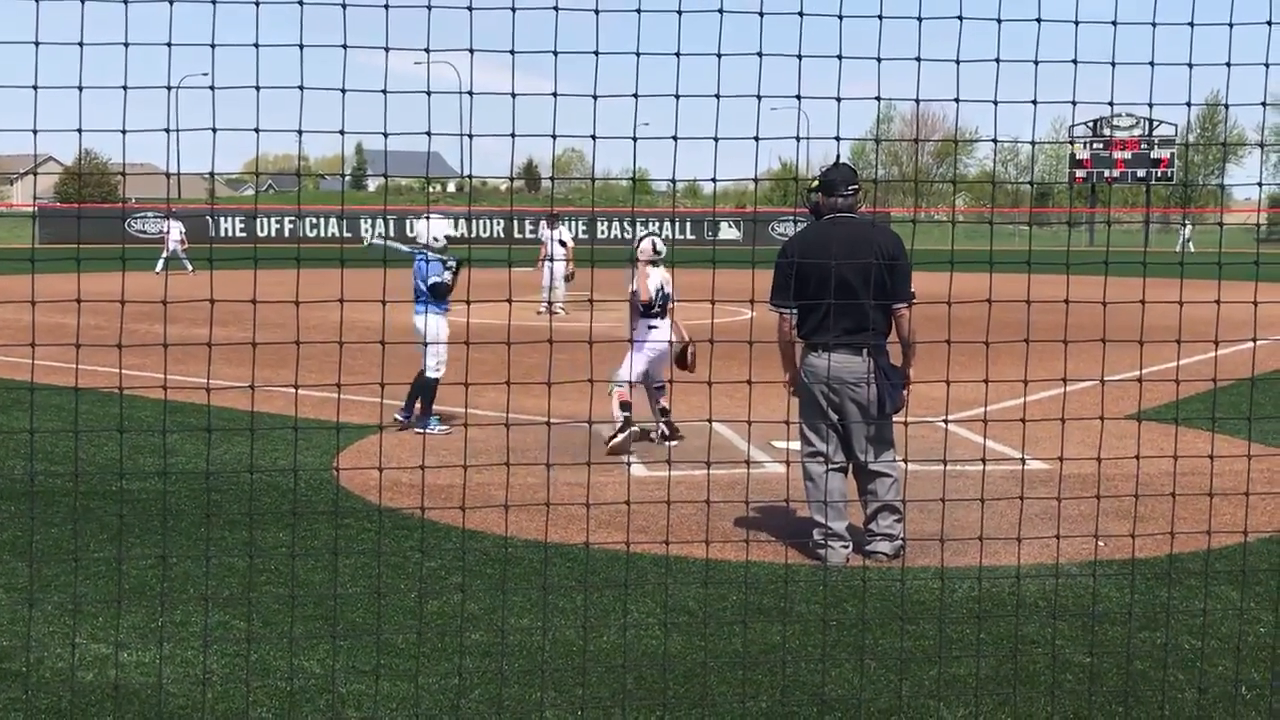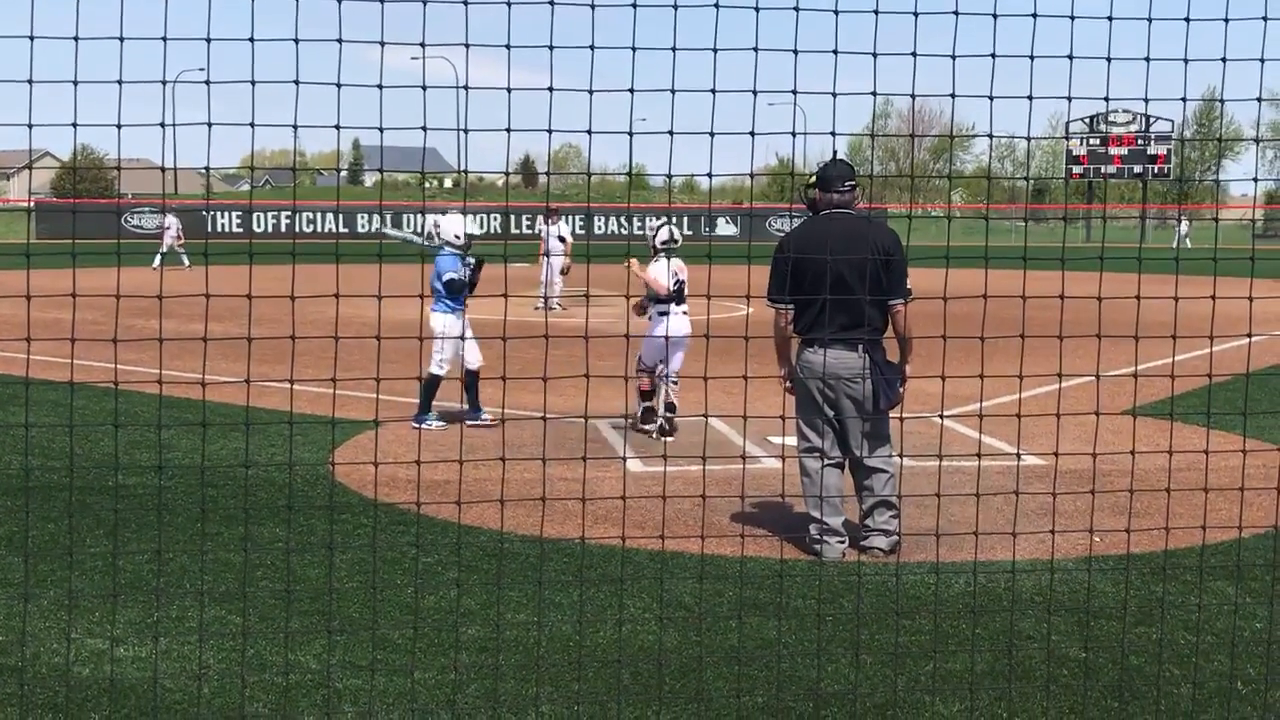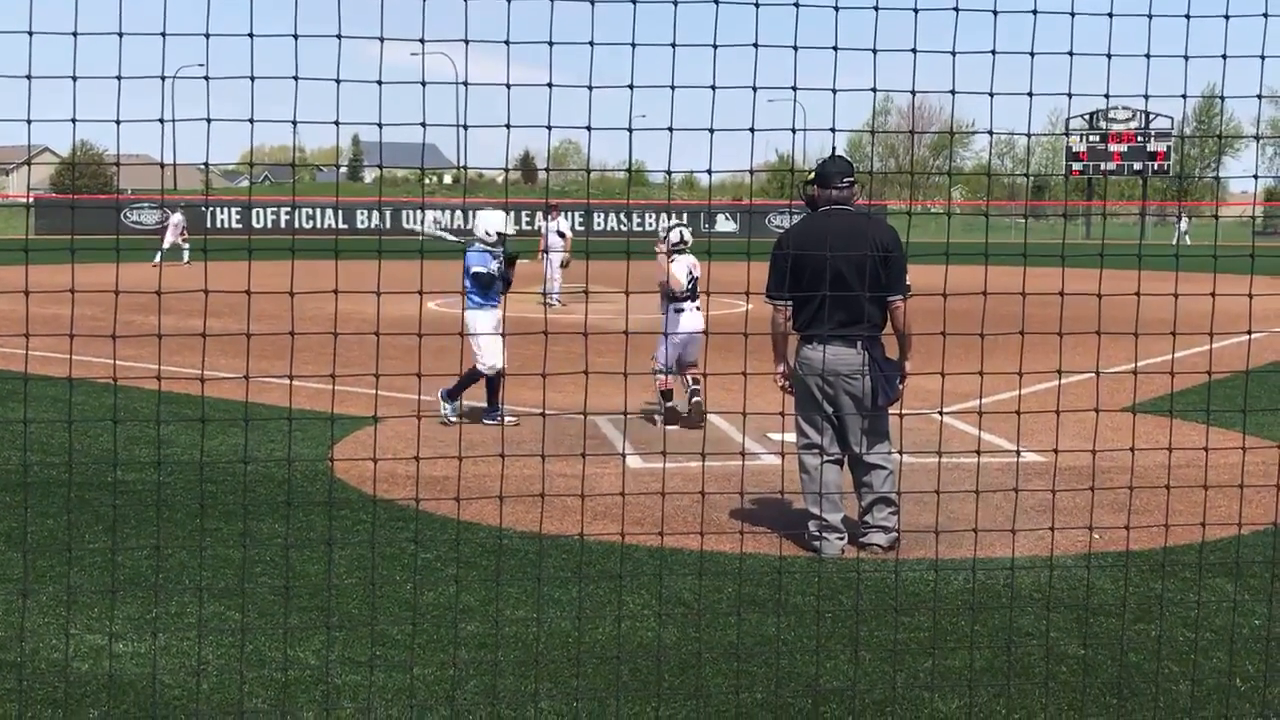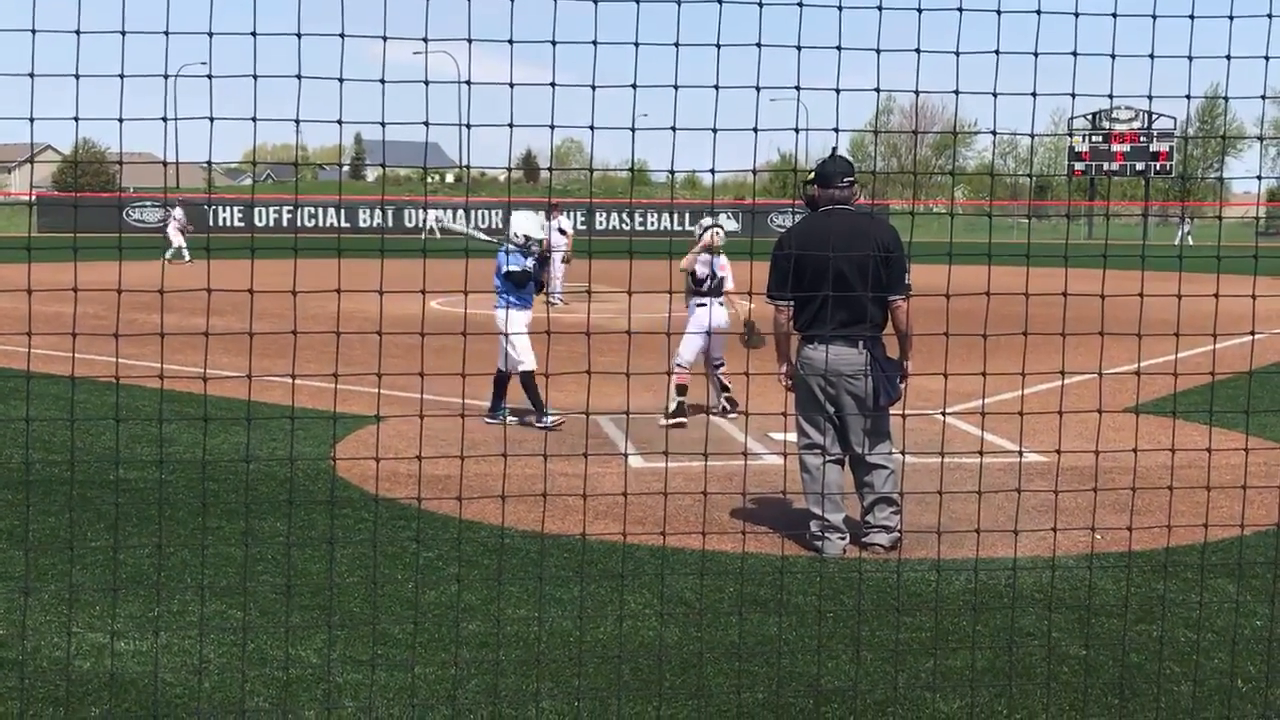
dt=0.3s
person 1, frame 1
left shoulder: (797, 244)
right shoulder: (886, 240)
left elbow: (786, 317)
right elbow: (902, 310)
left wrist: (790, 367)
right wrist: (908, 362)
left hip: (817, 362)
right hip: (869, 361)
left knee: (822, 456)
right knee: (878, 454)
left ankle: (832, 543)
right ankle: (885, 538)
person 1, frame 2
left shoulder: (794, 241)
right shoulder: (883, 236)
left elbow: (783, 314)
right elbow: (898, 307)
left wrist: (784, 363)
right wrist: (905, 358)
left hip: (813, 358)
right hip: (865, 358)
left knee: (819, 452)
right knee: (874, 450)
left ankle: (828, 538)
right ankle: (880, 533)
person 1, frame 3
left shoulder: (793, 237)
right shoulder: (881, 232)
left elbow: (781, 310)
right elbow: (897, 304)
left wrist: (780, 361)
right wrist: (905, 355)
left hip: (812, 354)
right hip: (864, 354)
left knee: (818, 448)
right knee: (873, 446)
left ankle: (827, 535)
right ankle: (879, 530)
person 1, frame 4
left shoulder: (793, 238)
right shoulder: (882, 232)
left elbow: (783, 311)
right elbow: (898, 304)
left wrist: (784, 361)
right wrist: (905, 356)
left hip: (813, 355)
right hip: (865, 354)
left knee: (819, 449)
right knee: (874, 446)
left ankle: (829, 534)
right ankle: (881, 530)
person 2, frame 1
left shoulder: (422, 258)
right shoulder: (430, 261)
left elbow: (442, 290)
right elbow: (442, 291)
left wrist: (451, 269)
right wrist: (448, 270)
left hip: (423, 316)
right hip: (433, 319)
left knee: (428, 367)
right knee: (435, 369)
left ankle: (406, 410)
right ankle: (424, 420)
person 2, frame 2
left shoulder: (456, 257)
right shoulder: (447, 259)
left elbow: (467, 289)
right elbow: (455, 288)
left wrist: (476, 270)
right wrist: (467, 268)
left hip: (457, 316)
right hip: (446, 317)
left knee: (473, 362)
right knee: (439, 366)
left ankle: (475, 412)
right ankle: (422, 415)
person 2, frame 3
left shoulder: (492, 255)
right shoulder: (475, 254)
left elbow: (504, 287)
right elbow: (483, 283)
left wrist: (509, 266)
right wrist: (496, 263)
left hip: (494, 312)
right hip: (478, 313)
left knee: (498, 364)
right knee: (487, 363)
left ankle: (494, 412)
right ankle: (449, 396)
person 2, frame 4
left shoulder: (526, 256)
right shoulder: (507, 254)
left elbow: (536, 288)
right elbow: (519, 281)
left wrist: (542, 267)
right wrist: (531, 260)
left hip: (521, 313)
right hip: (510, 313)
left knee: (507, 364)
right knee: (526, 363)
left ankle: (495, 410)
right ankle: (540, 414)
person 3, frame 1
left shoulder: (650, 275)
right shoulder: (664, 274)
left elbow: (644, 297)
right elbow: (671, 307)
left wrist: (641, 267)
right wrist: (683, 334)
left hip: (647, 337)
right hip: (665, 336)
left knee: (621, 385)
right knee: (655, 384)
left ankle: (625, 426)
right ankle: (667, 431)
person 3, frame 2
left shoulder: (658, 264)
right shoulder: (680, 264)
left elbow: (663, 290)
left wrist: (640, 273)
left hip: (662, 325)
right hip: (683, 325)
left knee: (644, 368)
right knee: (670, 376)
left ankle: (647, 417)
right ankle: (666, 425)
person 3, frame 3
left shoulder: (673, 262)
right shoulder: (692, 260)
left elbow: (677, 288)
left wrist: (663, 262)
left hip: (677, 322)
right hip: (697, 321)
left knee: (662, 367)
right knee: (689, 365)
left ankle: (670, 415)
right ankle: (695, 401)
person 3, frame 4
left shoulder: (701, 258)
right shoulder: (723, 260)
left elbow: (683, 267)
right elbow: (729, 291)
left wrist: (699, 247)
left hip: (701, 316)
right hip: (721, 316)
left knee: (682, 363)
right knee: (716, 361)
left ankle: (678, 410)
right ankle: (727, 403)
